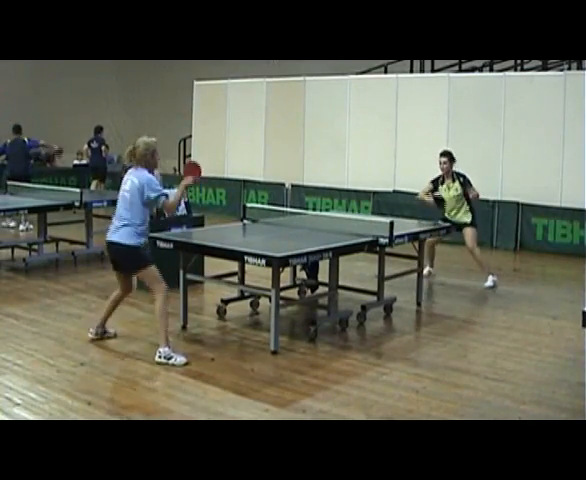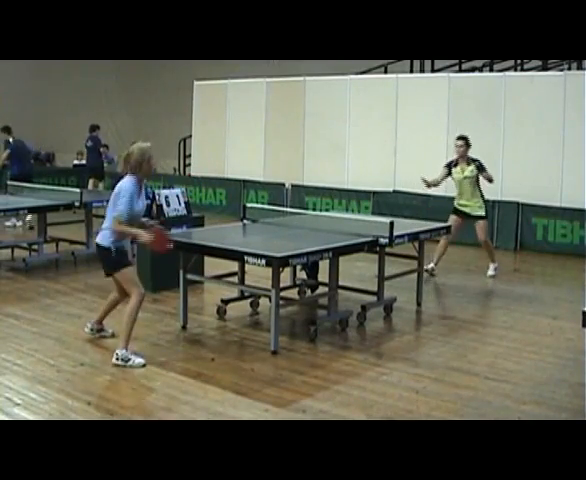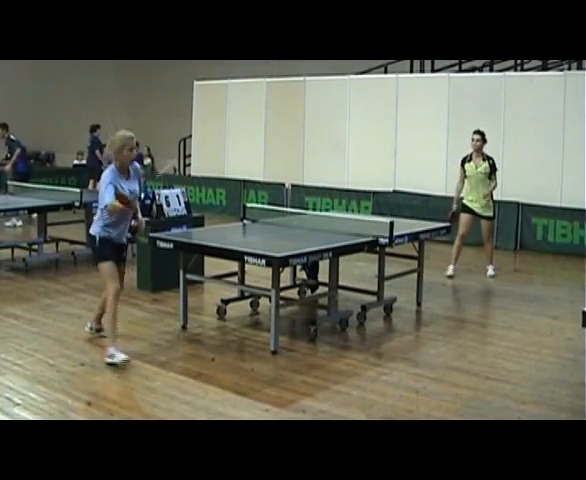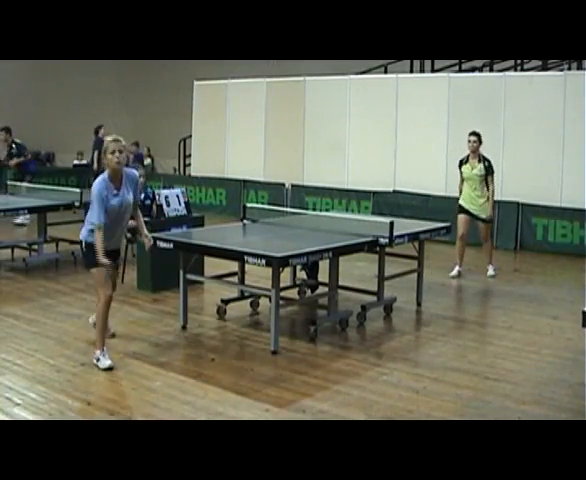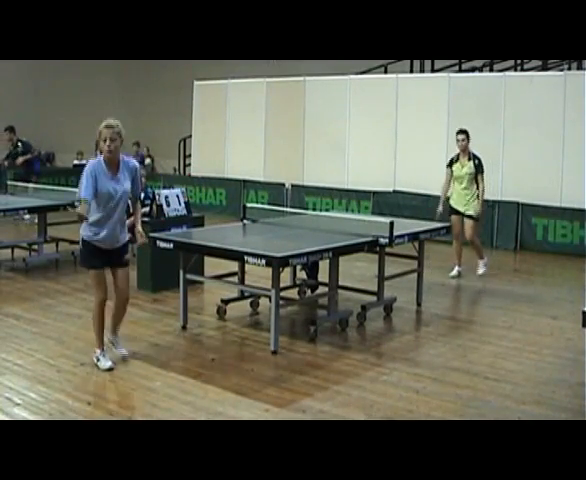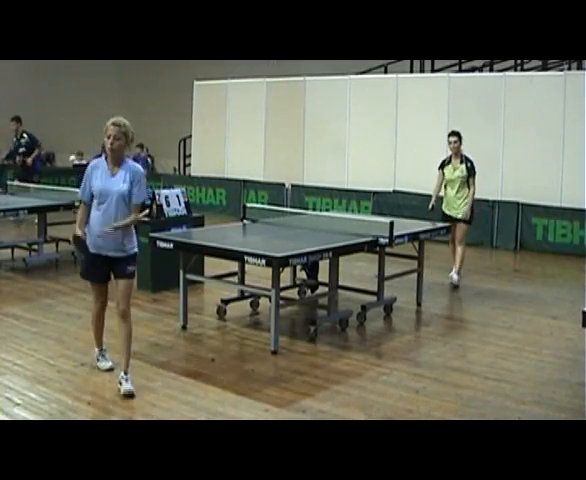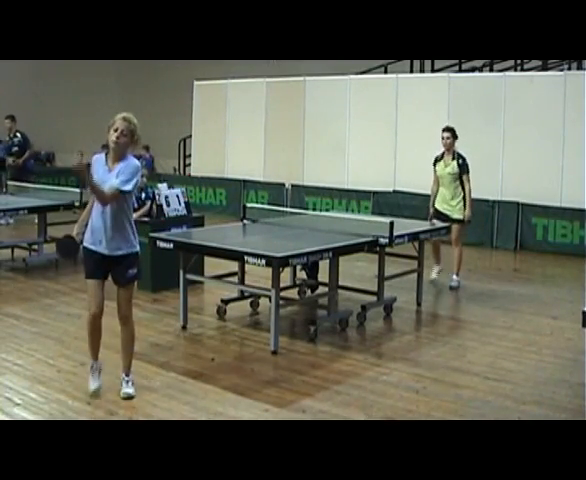
dt=0.3s
person 1, frame 1
left shoulder: (131, 175)
right shoulder: (148, 180)
right elbow: (169, 209)
right wrist: (182, 187)
left hip: (115, 241)
right hip: (129, 244)
left knee: (124, 288)
right knee: (161, 291)
left ankle: (99, 328)
right ankle: (164, 350)
person 1, frame 2
left shoulder: (138, 184)
right shoulder: (128, 188)
right elbow: (116, 226)
left wrist: (146, 226)
right wrist: (138, 234)
left hip: (114, 246)
right hip: (111, 246)
left knee: (123, 292)
right knee: (137, 293)
left ankle: (95, 325)
right ankle: (122, 352)
person 1, frame 3
left shoulder: (135, 169)
right shoulder: (108, 176)
right elbow: (110, 206)
left wrist: (139, 215)
right wrist: (118, 207)
left hip: (120, 238)
right hip: (102, 236)
left knee: (116, 286)
right knee: (114, 289)
left ankle: (95, 324)
right ankle: (112, 348)
person 1, frame 4
left shoulder: (132, 177)
right shoulder: (99, 186)
left elbow: (134, 207)
right elbow: (98, 227)
left wrist: (143, 230)
right wrist: (100, 256)
left hip: (114, 243)
right hip: (93, 242)
left knee: (110, 289)
right knee: (106, 294)
left ankle: (97, 319)
right ankle: (100, 351)
person 1, frame 5
left shoulder: (132, 167)
right shoulder: (93, 168)
left elbow: (137, 200)
right elbow: (84, 204)
left wrist: (138, 224)
right wrist: (82, 213)
left hip: (119, 240)
right hip: (93, 240)
left knee: (123, 297)
right knee: (101, 296)
left ankle: (114, 335)
right ankle: (99, 351)
person 1, frame 6
left shoulder: (135, 171)
right shoulder: (94, 167)
left elbow: (136, 214)
right elbow: (85, 204)
left wrist: (118, 226)
right wrist: (80, 227)
left hip: (124, 250)
right hip: (96, 248)
left knee: (123, 311)
right knee: (100, 306)
left ankle: (125, 375)
right ankle: (100, 350)
person 1, frame 7
left shoulder: (132, 166)
right shoulder: (98, 160)
left elbow: (107, 198)
left wrist: (86, 176)
right wrist: (80, 226)
left hip: (124, 248)
right hip: (95, 246)
left knee: (125, 315)
right knee: (95, 311)
left ankle: (126, 376)
right ankle: (95, 364)
person 2, frame 1
left shoulder: (462, 178)
right shoulder: (437, 181)
left elbow: (476, 195)
right elbow: (422, 194)
left wrist: (471, 195)
right wrist: (429, 199)
left hip: (466, 217)
right hip: (449, 217)
left knee: (471, 247)
right knee: (430, 241)
left ankle: (491, 276)
right ankle: (429, 267)
person 2, frame 2
left shoulder: (475, 163)
right shoulder: (451, 165)
left elbow: (490, 180)
right elbow: (439, 180)
left wrist: (487, 177)
right wrist: (430, 183)
left hip: (477, 206)
right hip: (460, 206)
left knee: (483, 239)
right knee: (447, 235)
left ankle: (493, 264)
right ankle: (433, 265)
person 2, frame 3
left shoulder: (490, 161)
right shoulder: (465, 160)
left elbow: (494, 182)
right elbow: (460, 182)
left wrist: (489, 191)
right wrist: (455, 201)
left hip: (485, 204)
right hip: (468, 202)
left knee: (487, 237)
right knee: (461, 234)
left ankle: (490, 266)
right ankle: (452, 266)
person 2, frame 4
left shoulder: (486, 162)
right shoulder: (462, 162)
left elbow: (491, 185)
left wrist: (490, 206)
right wrist: (460, 198)
left hip: (482, 205)
right hip: (465, 203)
left knee: (485, 238)
right knee: (461, 235)
left ankle: (490, 266)
right ankle: (458, 267)
person 2, frame 5
left shoulder: (476, 160)
right shoulder: (452, 161)
left elbow: (481, 184)
right elbow: (447, 183)
left wrist: (480, 204)
right wrist: (441, 203)
left hip: (471, 203)
right hip: (455, 202)
left knee: (470, 237)
right knee: (456, 236)
left ankle: (482, 259)
right ankle: (458, 267)
person 2, frame 6
left shoulder: (468, 163)
right shoulder: (444, 163)
left elbow: (472, 187)
right elbow: (439, 184)
left wrist: (468, 207)
right wrist: (433, 200)
left hip: (463, 207)
right hip: (448, 206)
left knee: (460, 241)
right knee: (451, 239)
left ankle: (457, 275)
right ankle: (456, 267)
person 2, frame 7
left shoulder: (460, 160)
right shoulder: (437, 160)
left elbow: (467, 185)
left wrist: (468, 207)
right wrist: (431, 205)
left hip: (457, 206)
right hip: (440, 205)
left knee: (455, 241)
right knee: (434, 238)
left ankle: (455, 277)
right ankle: (437, 265)
